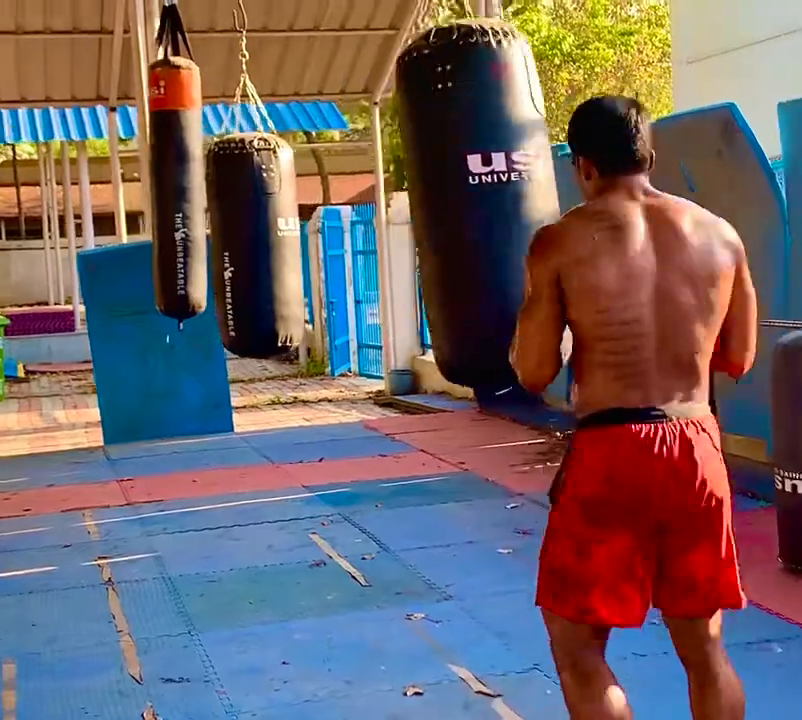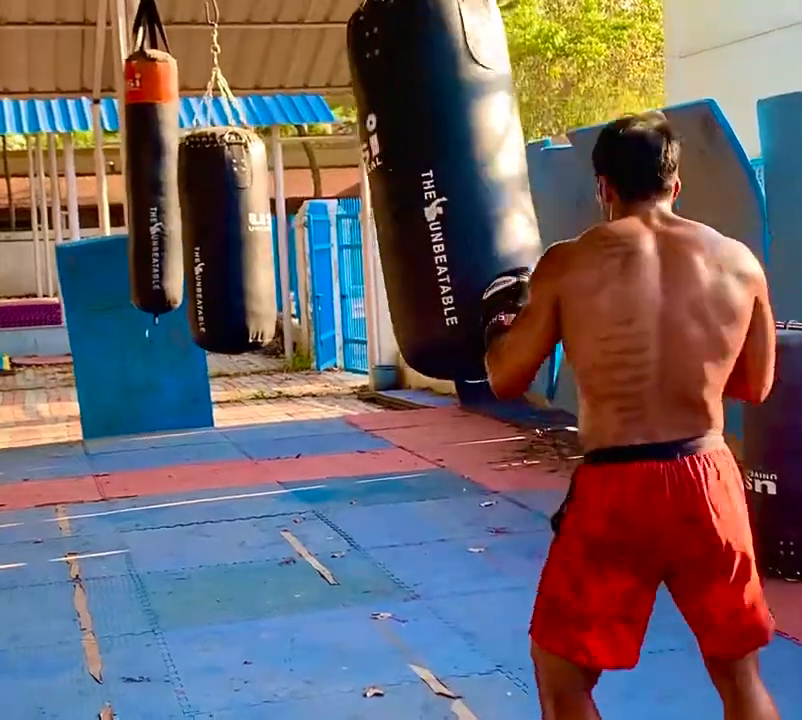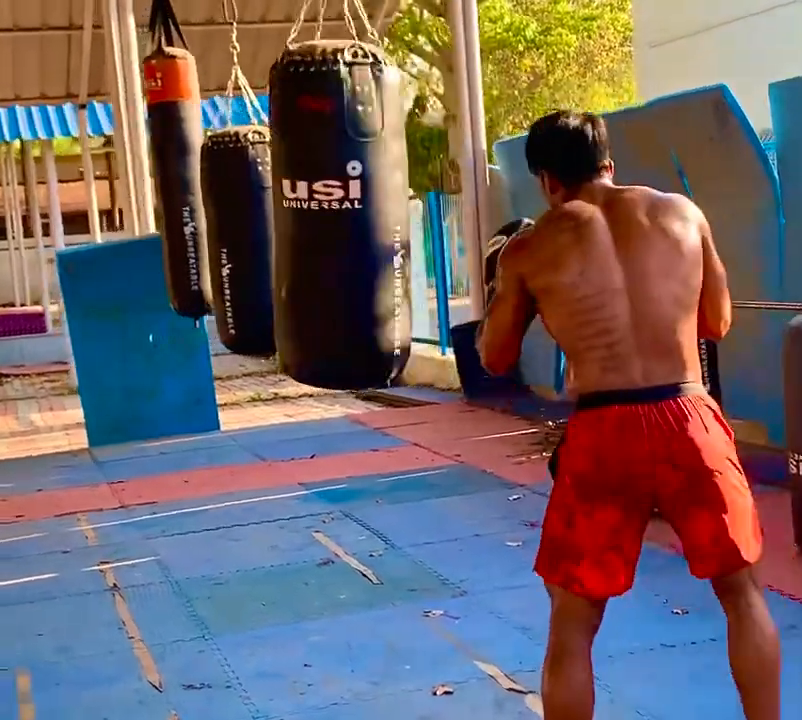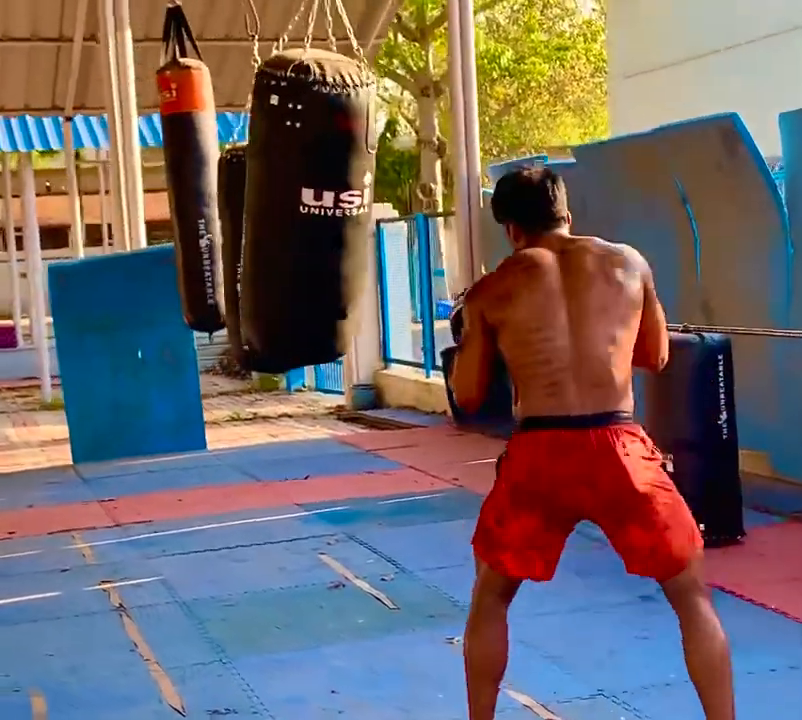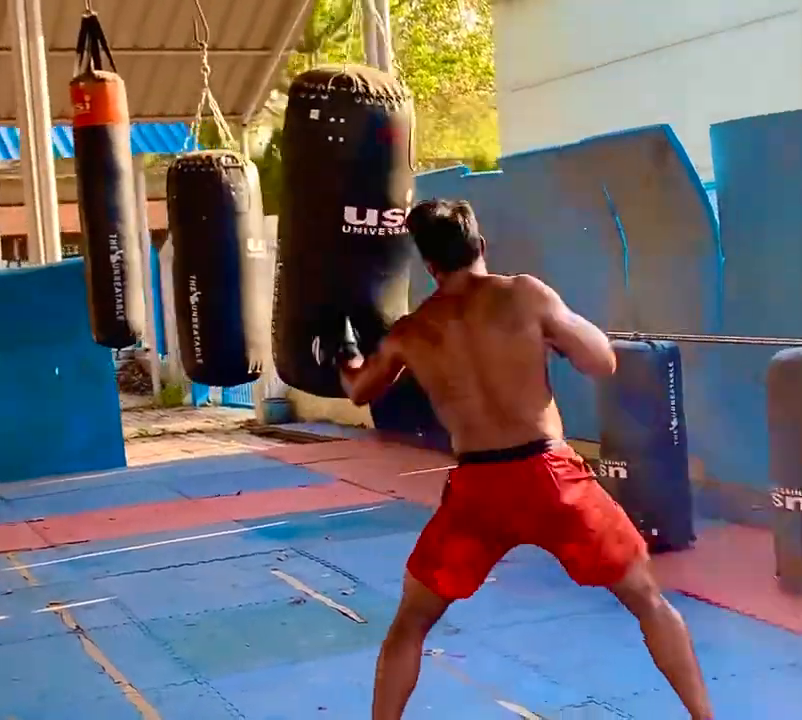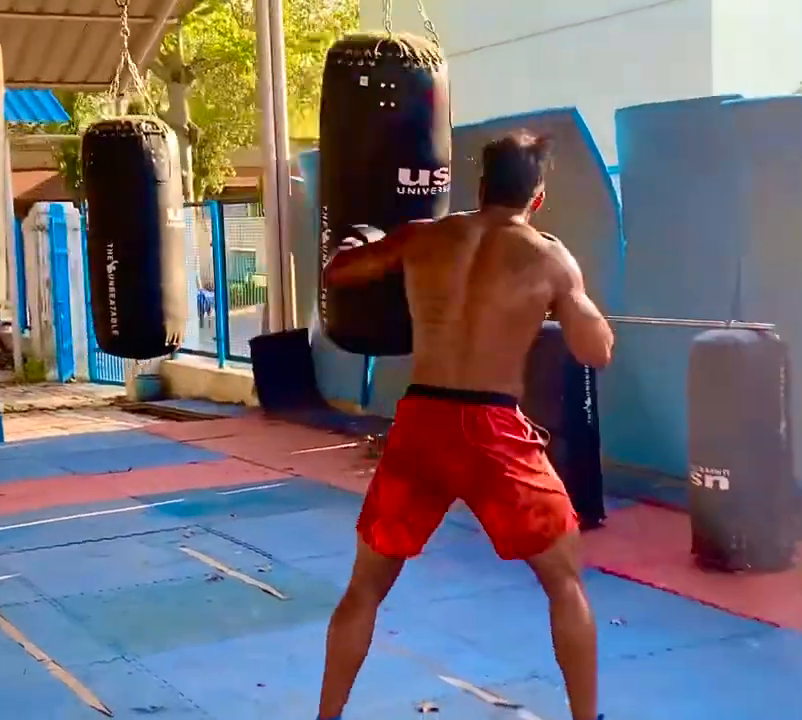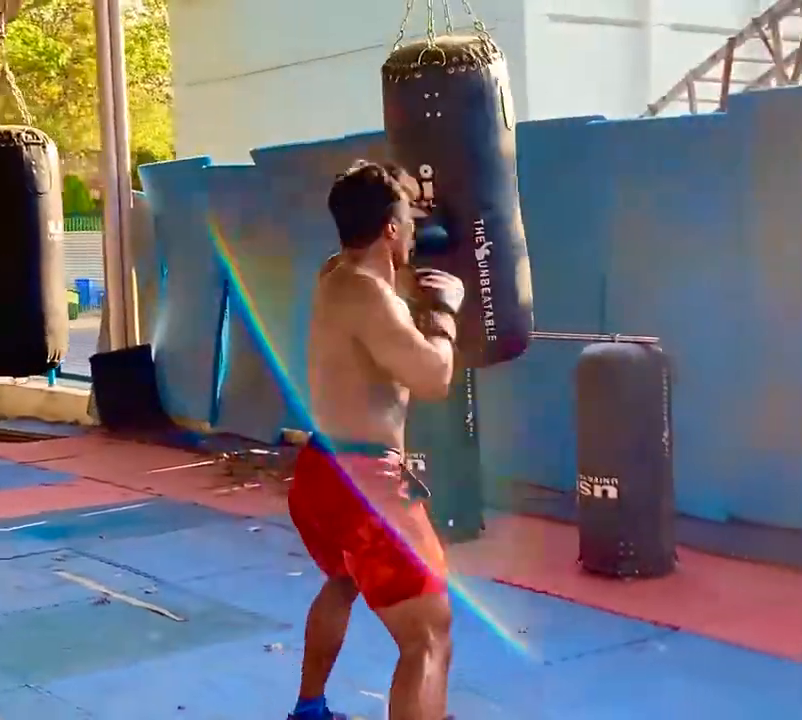
dt=0.7s
person 1, frame 1
left shoulder: (559, 241)
right shoulder: (714, 233)
left elbow: (533, 372)
right elbow: (738, 358)
left wrist: (561, 307)
left hip: (609, 454)
right hip: (694, 448)
left knee: (578, 649)
right knee: (704, 644)
person 1, frame 2
left shoulder: (565, 266)
right shoulder: (740, 262)
left elbow: (507, 379)
right elbow: (756, 386)
left wrist: (498, 325)
left hip: (613, 489)
right hip: (705, 483)
person 1, frame 3
left shoulder: (530, 249)
right shoulder: (682, 213)
left elbow: (495, 360)
right elbow: (717, 322)
left wrist: (503, 279)
left hip: (604, 435)
right hip: (690, 424)
left knee: (572, 629)
right knee: (742, 595)
person 1, frame 4
left shoulder: (490, 290)
right shoulder: (627, 262)
left elbow: (468, 395)
right elbow: (656, 356)
left wrist: (469, 334)
left hip: (538, 457)
right hip: (619, 452)
left knee: (490, 596)
right knee: (693, 597)
person 1, frame 5
left shoulder: (409, 333)
right shoulder: (528, 294)
left elbow: (358, 389)
right elbow: (603, 362)
left wrist: (345, 360)
left hip: (478, 489)
right hip: (553, 478)
left knee: (411, 623)
right knee: (647, 598)
person 1, frame 6
left shoulder: (422, 238)
right shoulder: (549, 257)
left elbow: (335, 274)
right elbow: (597, 352)
left wrist: (354, 243)
right wrist: (568, 282)
left hip: (419, 425)
right hip: (495, 433)
left knee: (365, 587)
right knee: (564, 582)
person 1, frame 7
left shoulder: (338, 279)
right shoulder: (365, 290)
right elbow: (432, 379)
right wrist: (442, 310)
left hip: (317, 471)
right hip: (364, 476)
left knee: (343, 584)
right knee: (429, 640)
